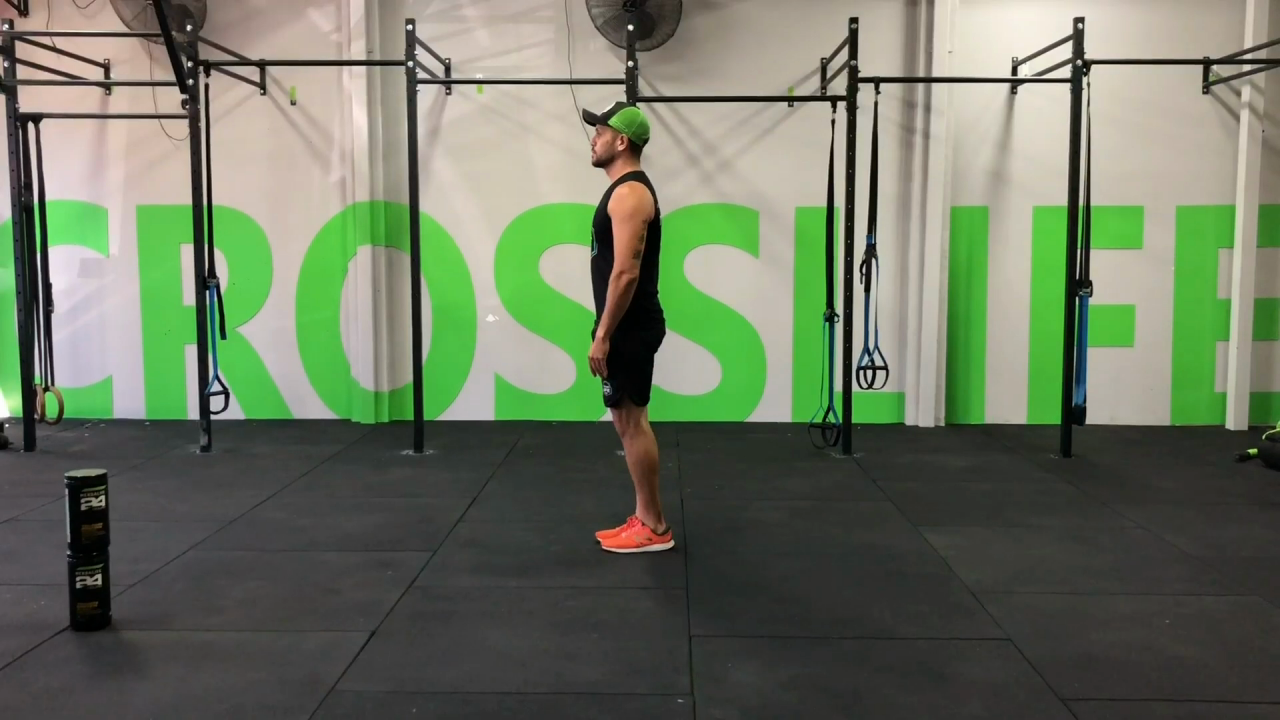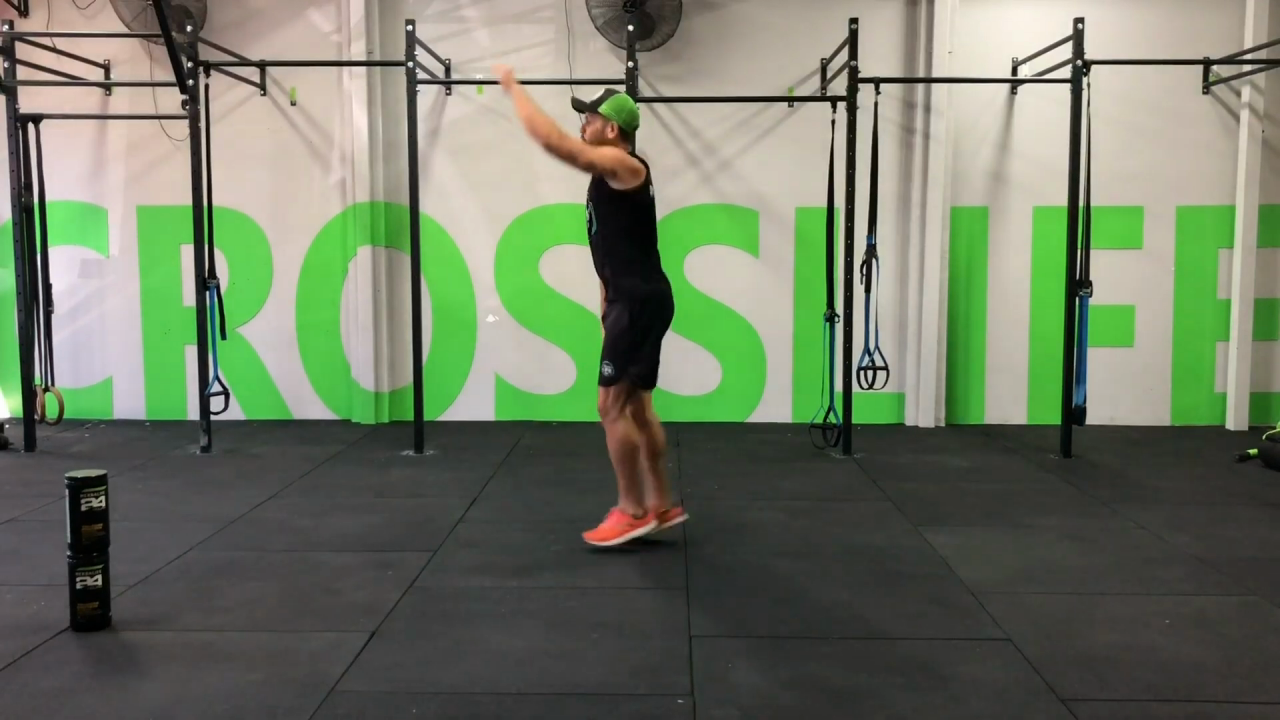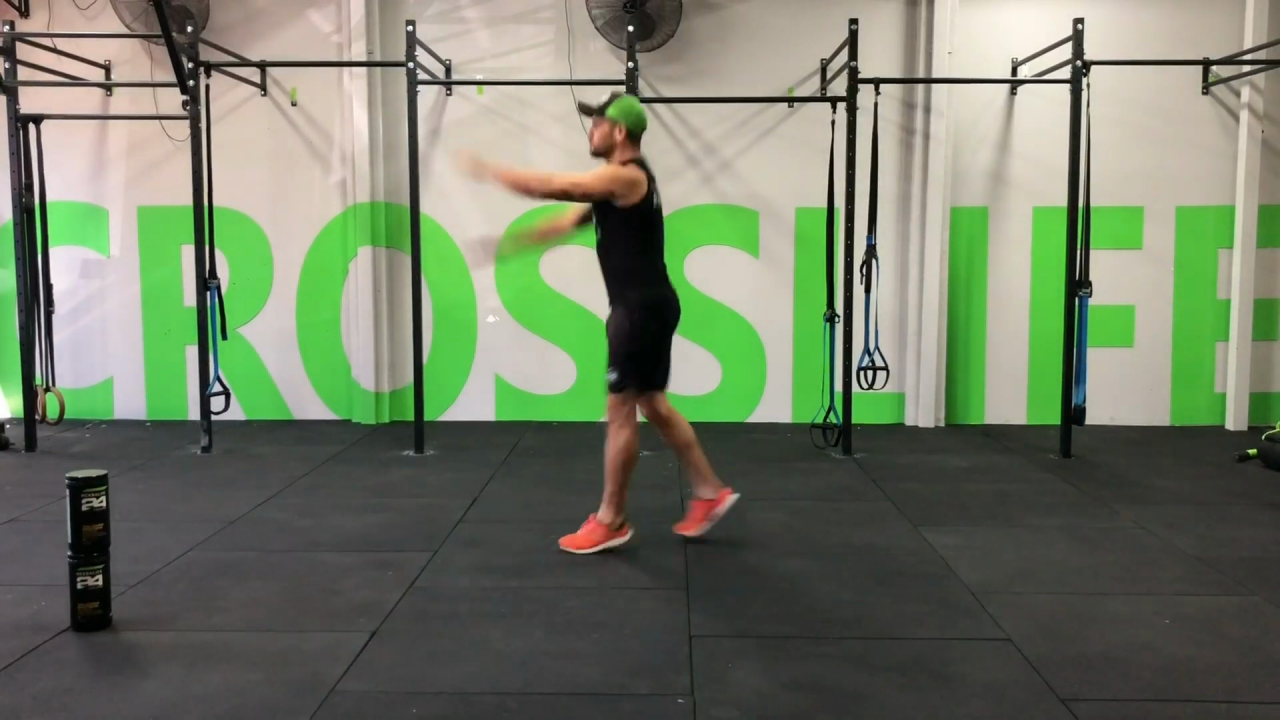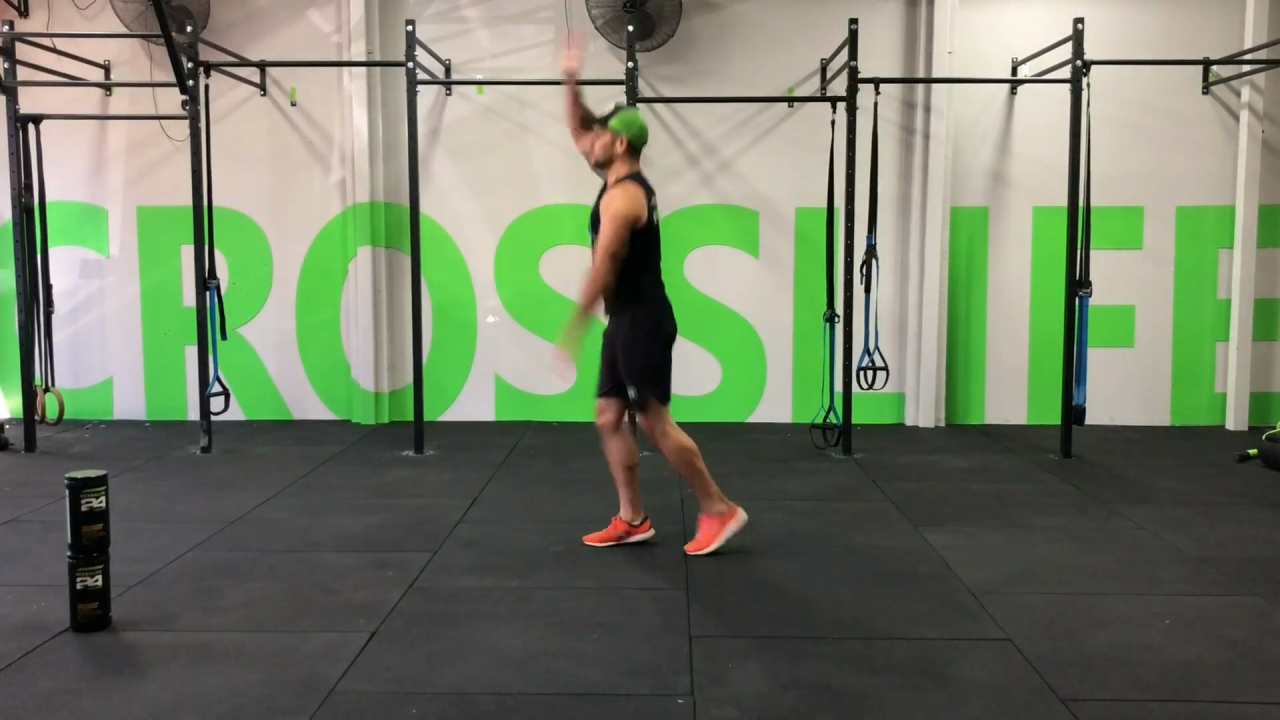
dt=0.4s
person 1, frame 1
left shoulder: (629, 193)
right shoulder: (627, 190)
left elbow: (625, 273)
left wrist: (603, 335)
right wrist: (608, 332)
left hip: (631, 328)
right hip: (628, 326)
left knee: (630, 423)
right knee: (630, 423)
left ankle: (654, 527)
right ankle: (646, 519)
person 1, frame 2
left shoulder: (622, 167)
right shoulder: (615, 178)
left elbow: (548, 137)
left wrist: (514, 90)
right wrist: (607, 314)
left hip: (640, 304)
right hip: (631, 301)
left knee: (614, 405)
right knee: (634, 406)
left ankle: (633, 509)
right ankle: (658, 503)
person 1, frame 3
left shoulder: (624, 177)
right shoulder: (624, 179)
left elbow: (546, 186)
right elbow: (567, 219)
left wrist: (489, 172)
left hip: (642, 308)
right hip: (648, 305)
left knee: (620, 415)
right knee: (654, 405)
left ankle: (609, 520)
right ankle: (710, 491)
person 1, frame 4
left shoulder: (621, 198)
right shoulder: (623, 182)
left elbow: (601, 271)
right elbow: (582, 136)
left wrist: (573, 330)
right wrist: (572, 82)
left hip: (641, 326)
right hip: (627, 324)
left knee: (656, 427)
right knee: (608, 420)
left ankle: (717, 511)
right ankle: (631, 519)
